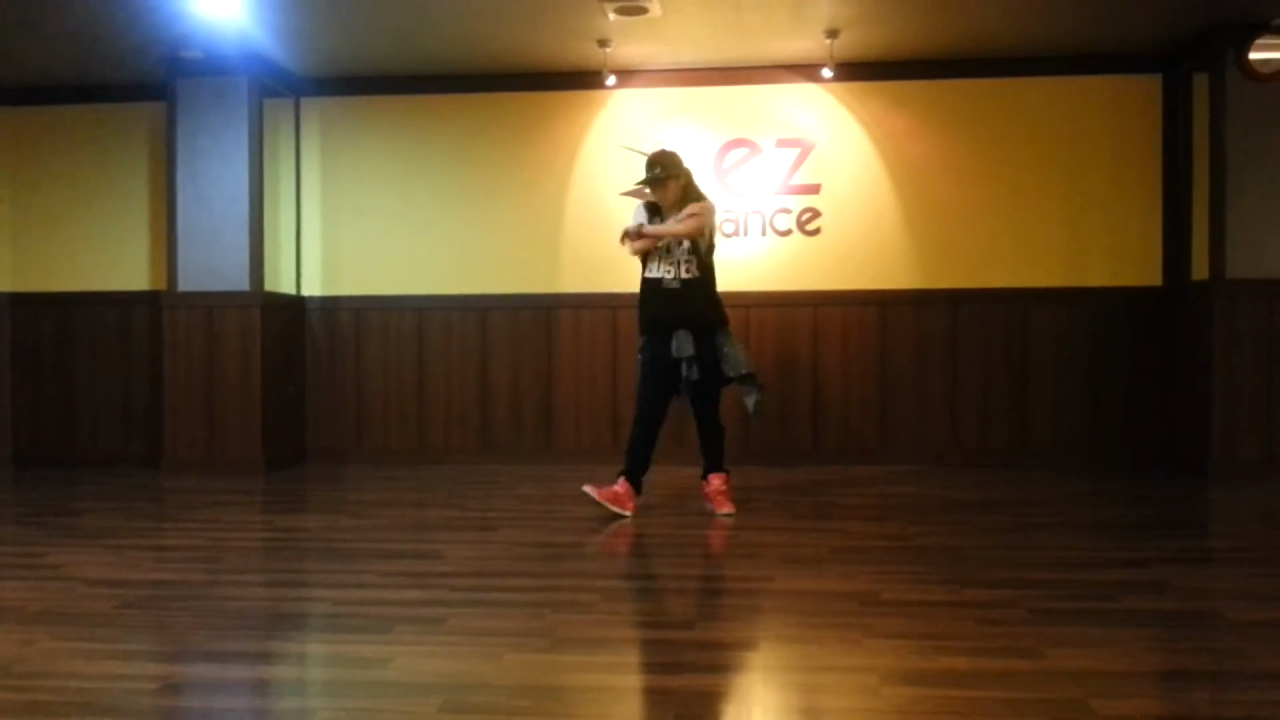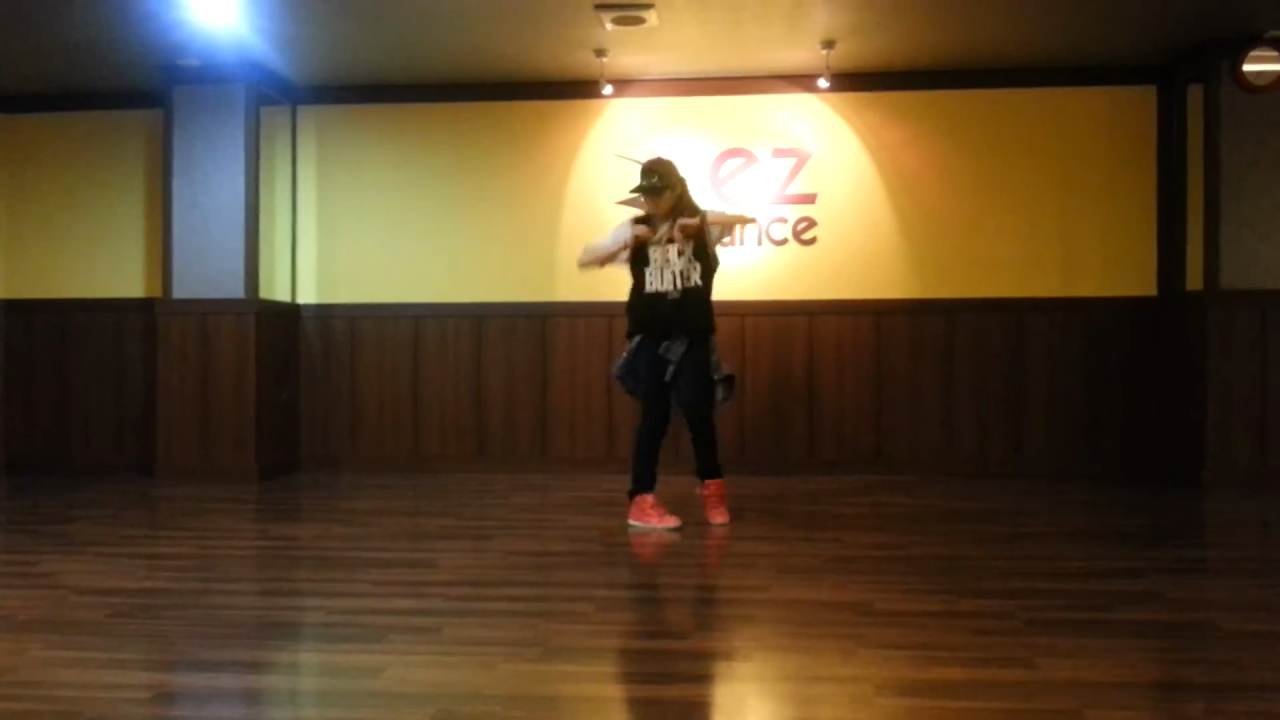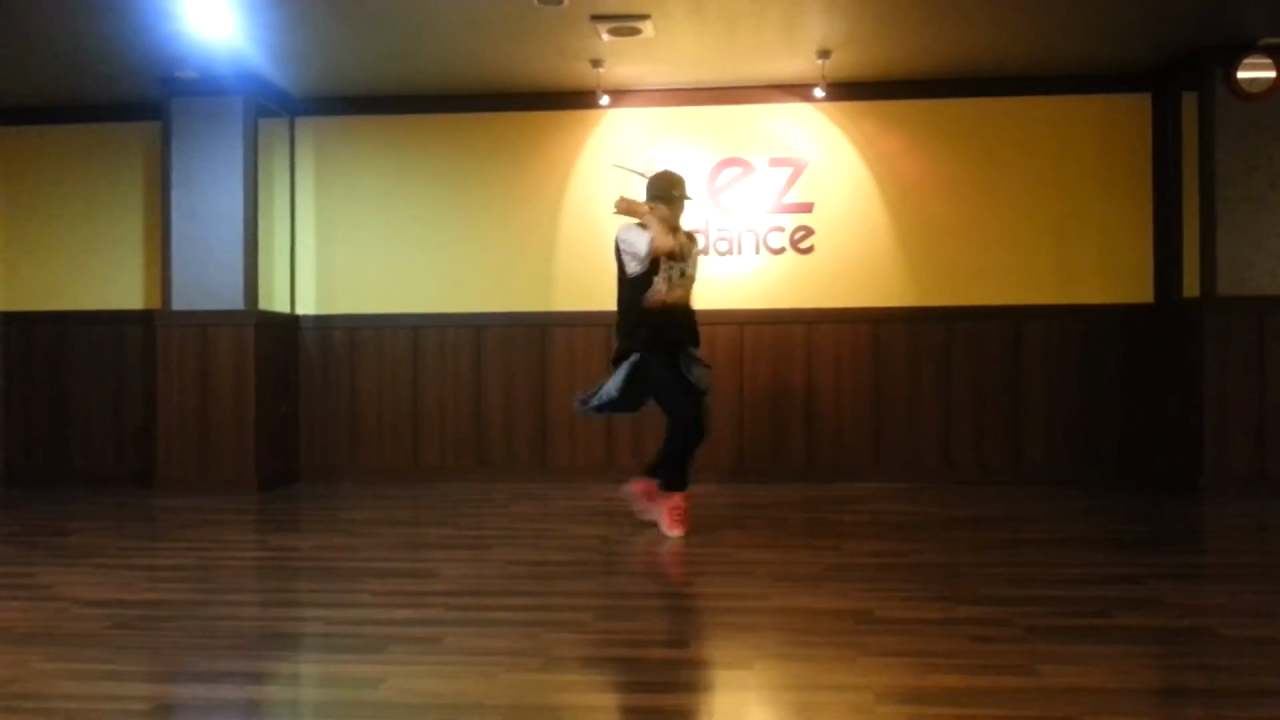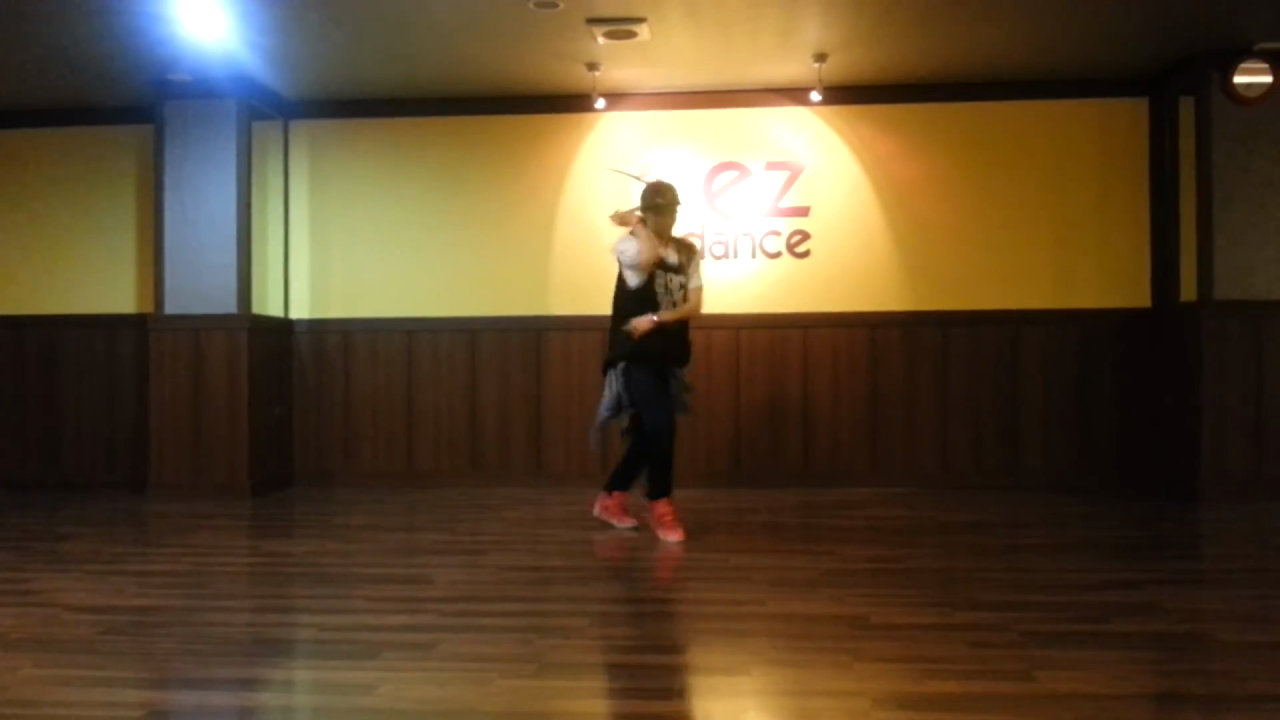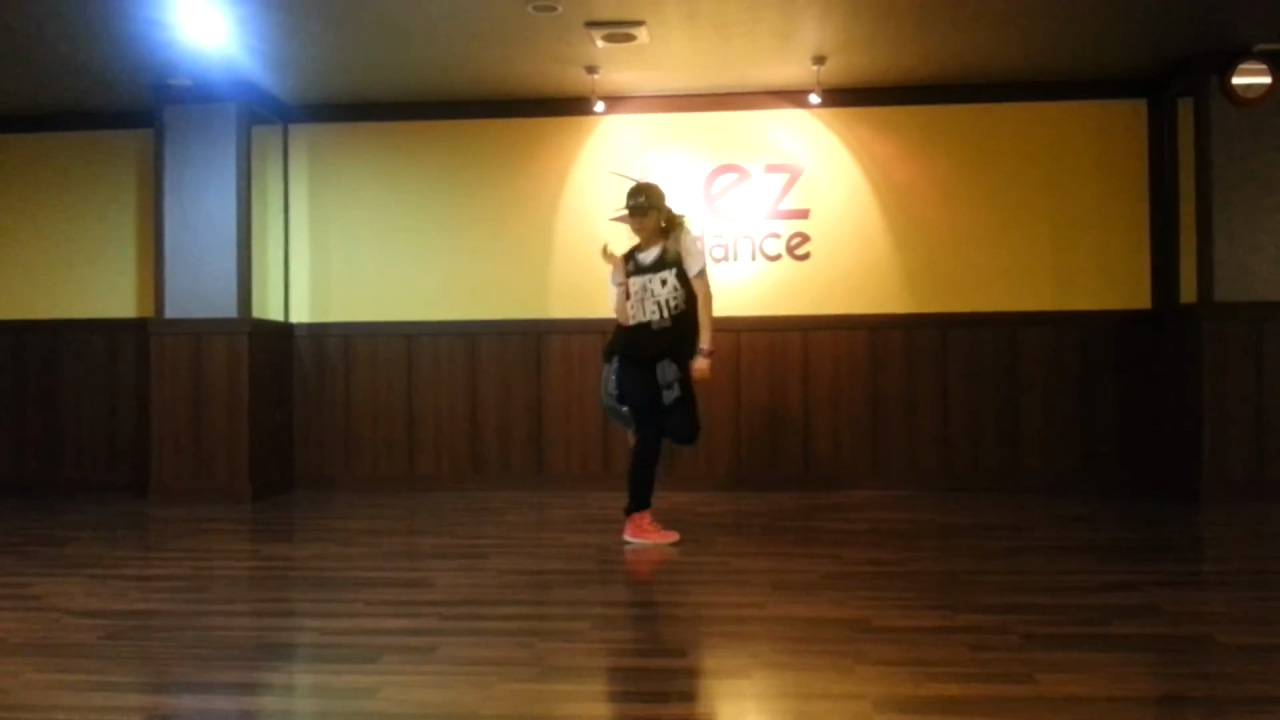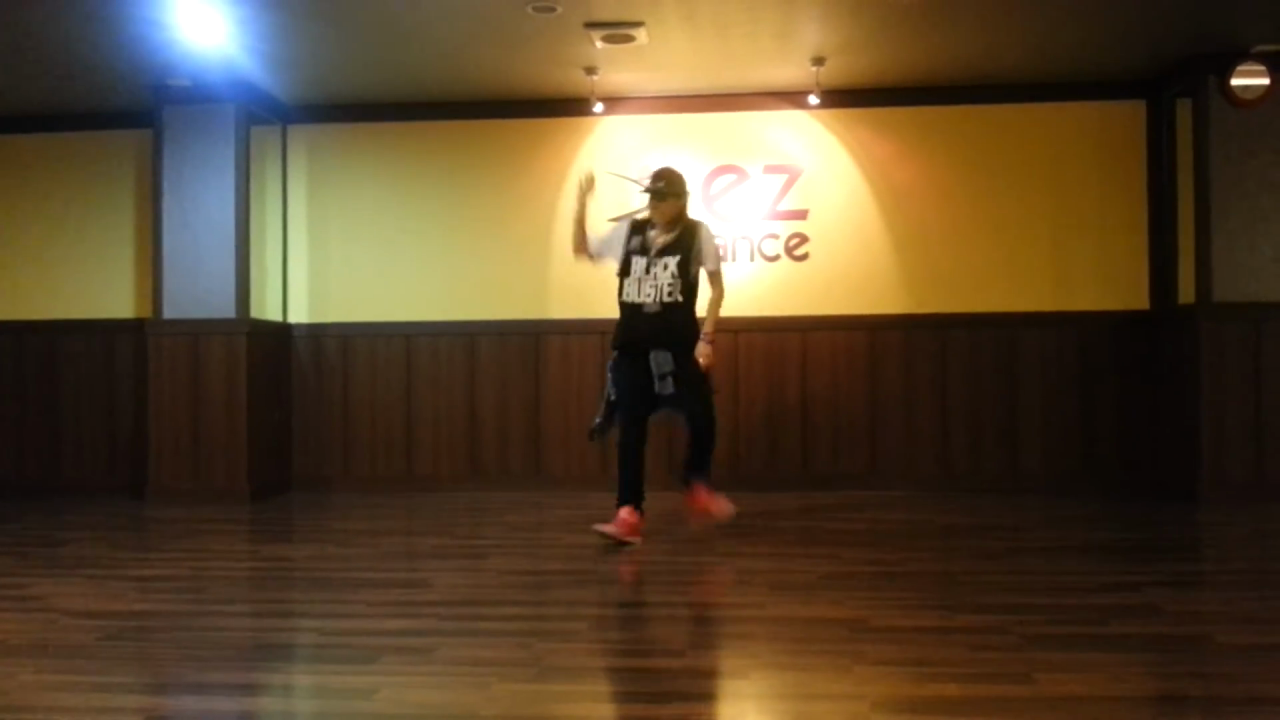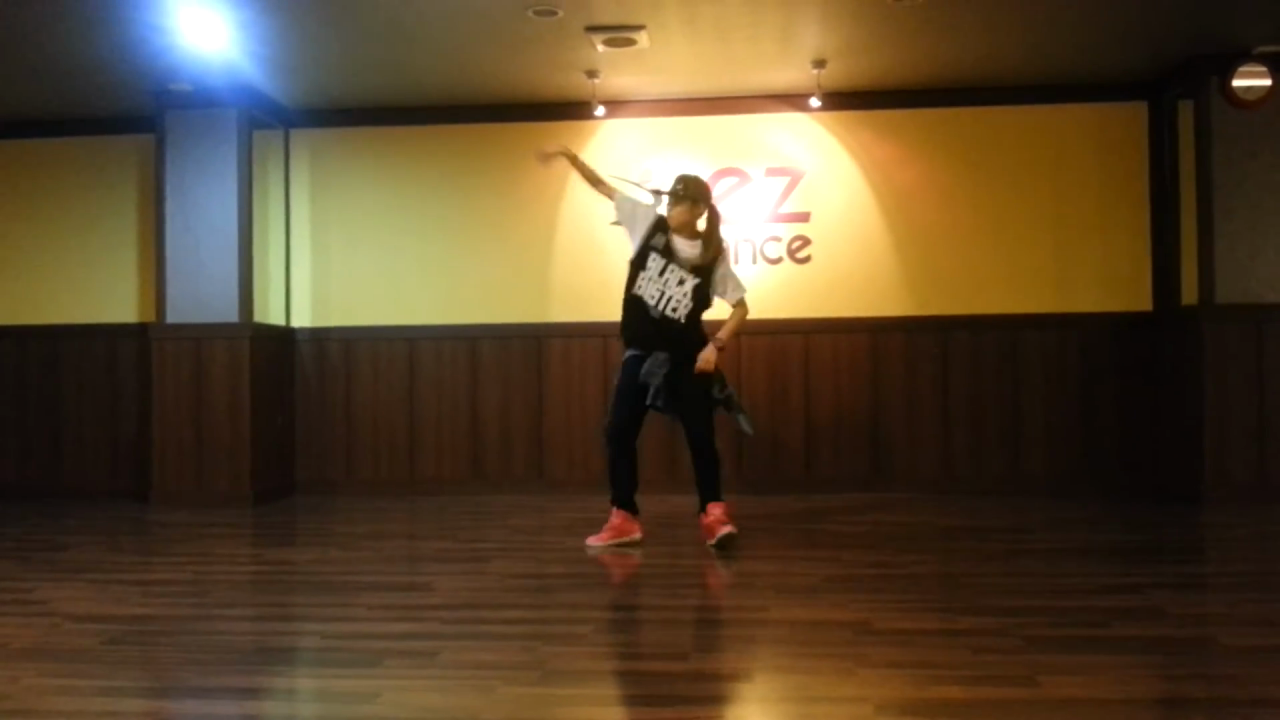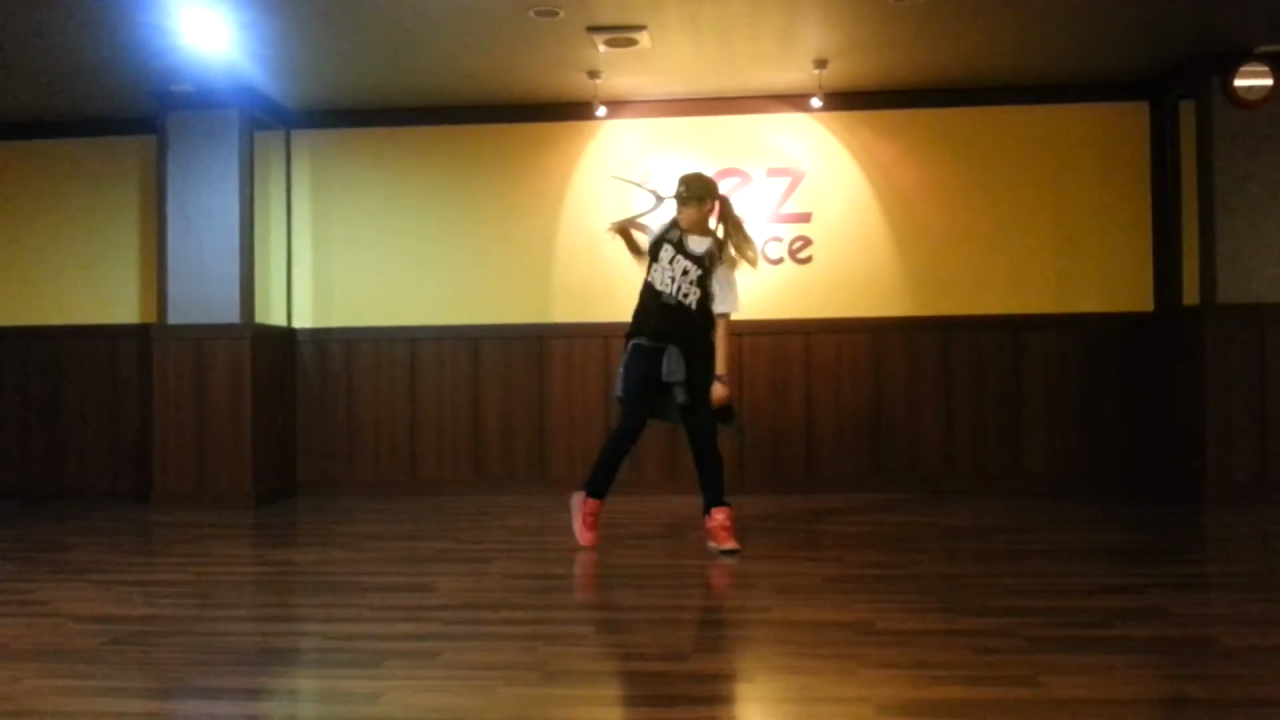
dt=0.2s
person 1, frame 1
left shoulder: (702, 208)
right shoulder: (646, 211)
left elbow: (690, 229)
right elbow: (636, 248)
left wrist: (646, 232)
right wrist: (664, 234)
left hip: (700, 325)
right hip: (658, 326)
left knee: (706, 406)
right knee: (649, 409)
left ankle: (716, 485)
right ankle: (627, 488)
person 1, frame 2
left shoulder: (701, 221)
right shoulder: (631, 229)
left elbow: (737, 221)
right elbow: (585, 261)
left wrist: (698, 225)
right wrist: (628, 243)
left hip: (692, 335)
right hip: (650, 335)
left knee: (697, 410)
right knee: (654, 415)
left ankle: (712, 491)
right ankle: (643, 502)
person 1, frame 3
left shoulder: (687, 242)
right shoulder: (629, 234)
left elbow: (685, 291)
right elbow: (666, 246)
left wrist: (666, 295)
right wrist: (643, 215)
left hip: (678, 347)
right hip: (645, 347)
left knee: (693, 423)
right knee: (687, 418)
left ankle: (647, 485)
right ankle: (672, 500)
person 1, frame 4
left shoulder: (688, 253)
right shoulder: (629, 246)
left elbow: (694, 305)
right elbow: (647, 258)
left wrist: (655, 319)
right wrist: (634, 224)
left hip: (665, 359)
right hip: (634, 358)
left knee: (649, 437)
right knee: (660, 427)
left ankle: (611, 500)
right ankle: (661, 507)
person 1, frame 5
left shoulder: (684, 242)
right shoulder: (628, 261)
left elbow: (703, 294)
right elbow: (624, 317)
left wrist: (704, 350)
right wrist: (618, 273)
left hip: (672, 356)
right hip: (634, 359)
left knee: (685, 430)
right knee: (649, 434)
left ankle: (642, 432)
right ankle: (638, 520)
person 1, frame 6
left shoulder: (697, 234)
right shoulder: (628, 232)
left elbow: (717, 288)
right elbow: (581, 250)
left wrist: (706, 336)
right wrist: (582, 204)
left hip: (678, 346)
right hip: (633, 349)
left knee: (702, 419)
right knee: (631, 431)
left ankle: (697, 488)
right ankle: (628, 517)
person 1, frame 7
left shoulder: (713, 256)
right shoulder: (650, 223)
left elbow: (741, 308)
right elbow: (605, 187)
left wrist: (716, 345)
right wrist: (568, 156)
left hip: (685, 358)
right hip: (641, 354)
left knee: (701, 437)
right knee: (620, 431)
left ankle: (714, 517)
right ankle: (624, 519)
person 1, frame 8
left shoulder: (720, 258)
right shoulder: (669, 230)
left elbow: (722, 322)
right elbow: (645, 257)
left wrist: (721, 377)
right wrist: (627, 235)
left hip: (692, 356)
right hip: (648, 346)
left knee: (704, 439)
right knee: (628, 427)
left ankle: (718, 521)
right ankle: (590, 502)
